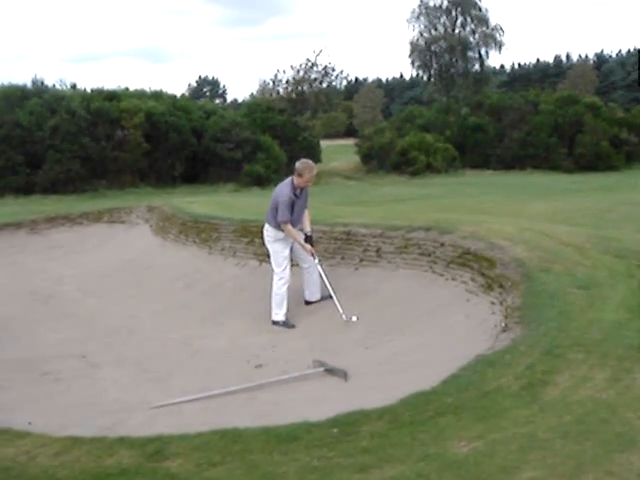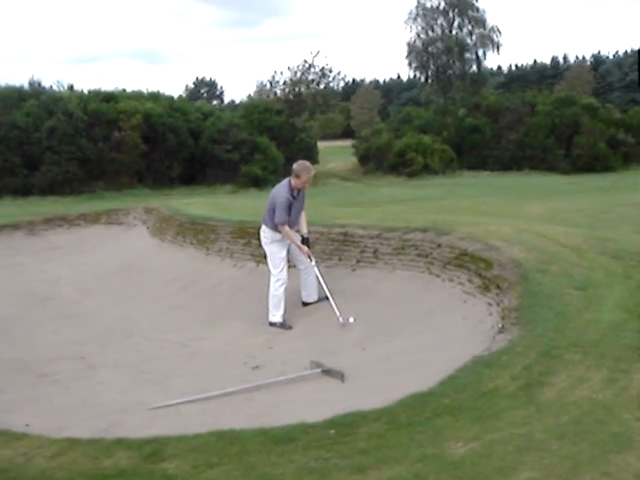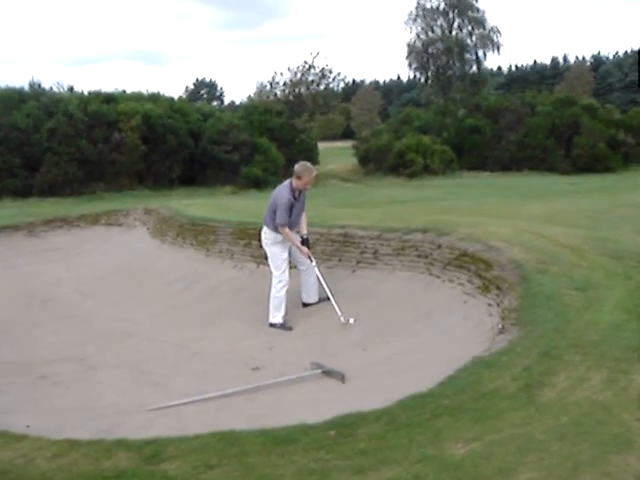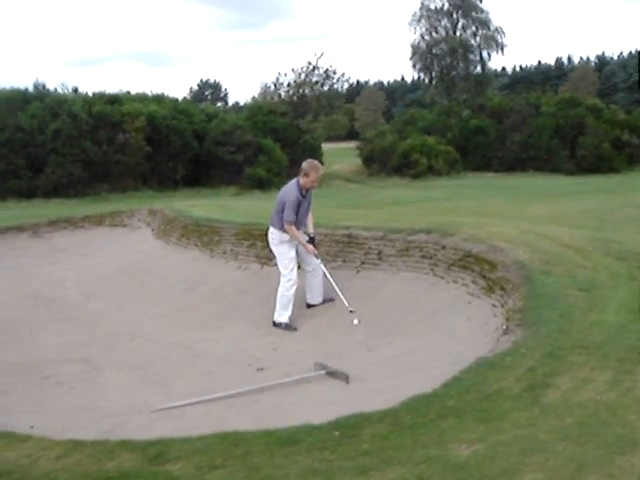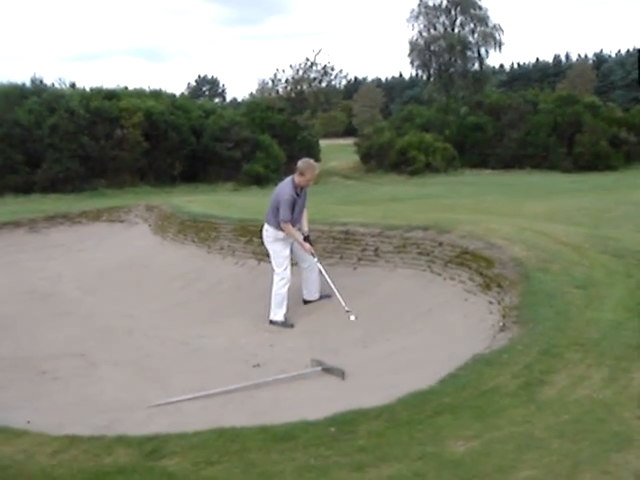
dt=0.2s
person 1, frame 1
left shoulder: (303, 187)
right shoulder: (284, 194)
left elbow: (304, 209)
right elbow: (284, 225)
left wrist: (308, 234)
right wrist: (302, 244)
left hip: (293, 230)
right hip: (276, 234)
left knee: (310, 262)
right knee: (282, 275)
left ankle: (312, 296)
right ankle: (278, 317)
person 1, frame 2
left shoulder: (300, 189)
right shoulder: (282, 196)
left elbow: (301, 211)
right elbow: (281, 226)
left wrist: (305, 235)
right wrist: (299, 245)
left hip: (289, 231)
right hip: (273, 236)
left knee: (307, 263)
right knee: (279, 276)
left ankle: (310, 297)
right ankle: (275, 318)
person 1, frame 3
left shoulder: (301, 190)
right shoulder: (284, 197)
left elbow: (301, 212)
right elbow: (281, 228)
left wrist: (304, 236)
right wrist: (299, 247)
left hip: (290, 233)
right hip: (274, 237)
left knee: (308, 264)
right knee: (281, 278)
left ankle: (310, 298)
right ankle: (275, 319)
person 1, frame 4
left shoulder: (307, 188)
right shoulder: (291, 195)
left elbow: (307, 212)
right elbow: (288, 226)
left wrist: (311, 235)
right wrist: (305, 244)
left hip: (296, 233)
right hip: (281, 237)
left knee: (314, 265)
right knee: (290, 277)
left ankle: (314, 299)
right ankle: (281, 318)
person 1, frame 5
left shoulder: (302, 186)
right shoulder: (286, 193)
left elbow: (303, 209)
right elbow: (284, 225)
left wrist: (305, 233)
right wrist: (302, 243)
left hip: (292, 230)
right hip: (276, 234)
left knee: (310, 262)
right knee: (283, 275)
left ankle: (311, 295)
right ankle: (277, 316)
